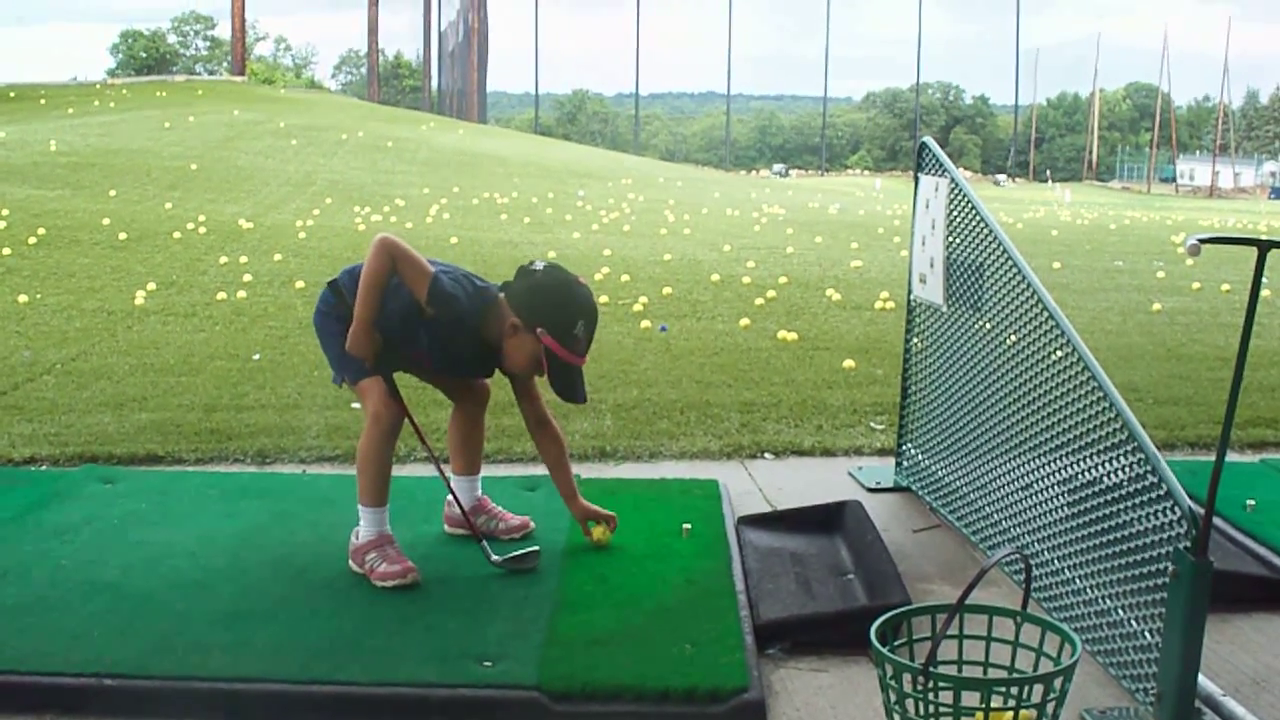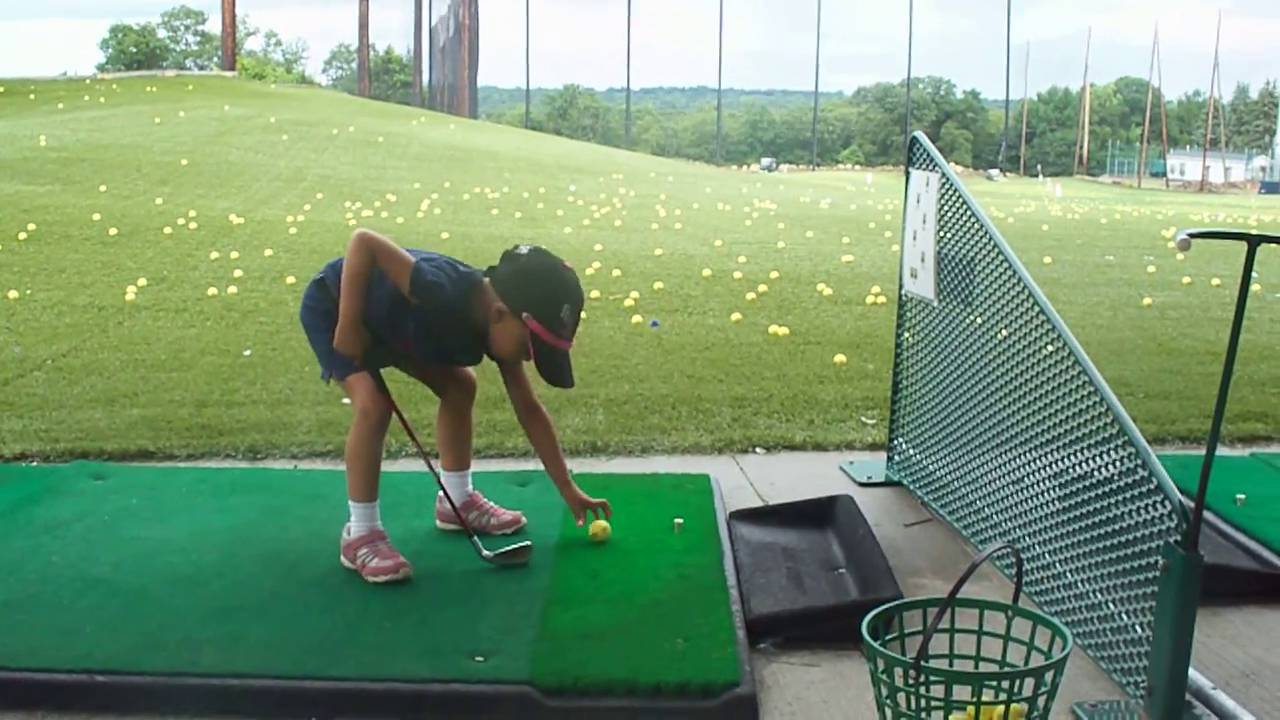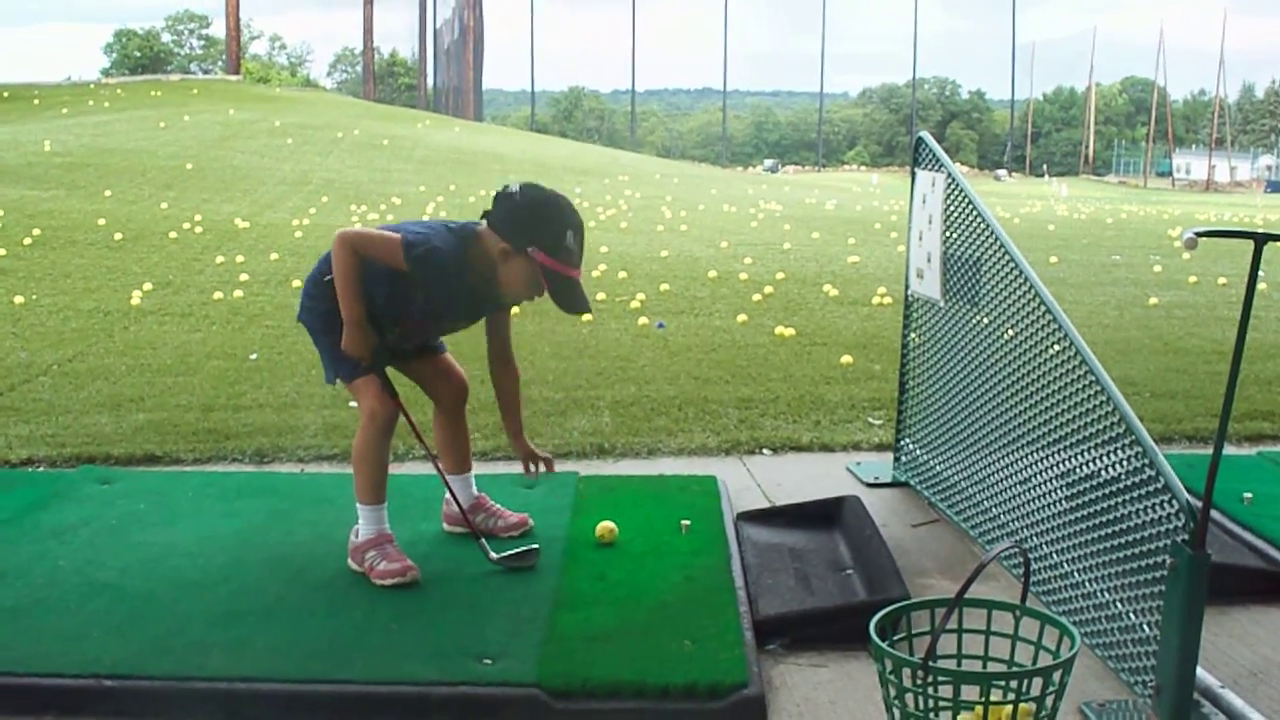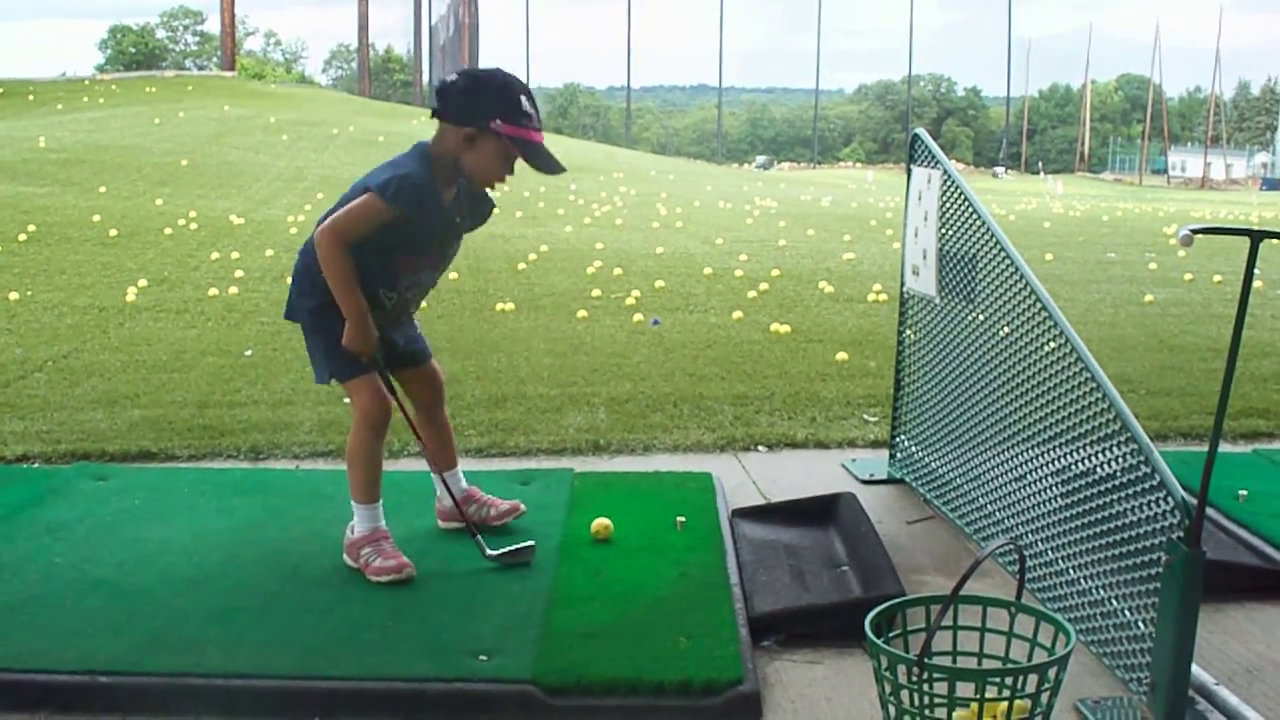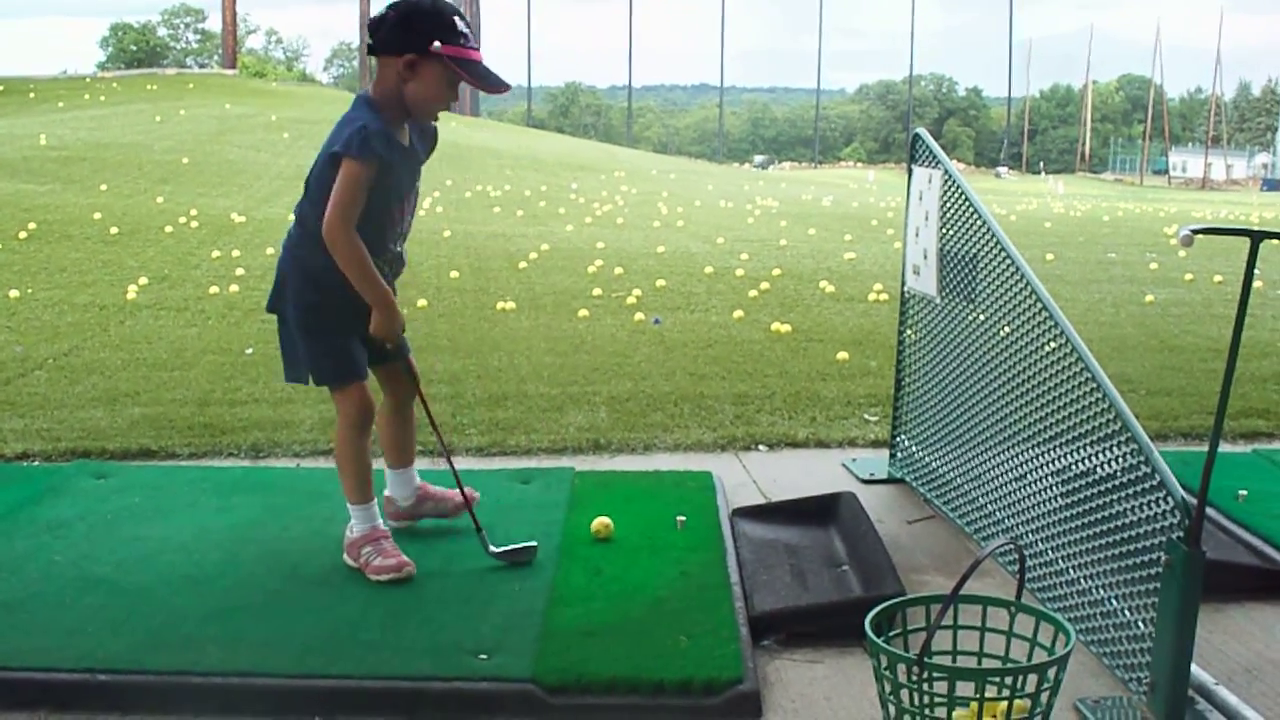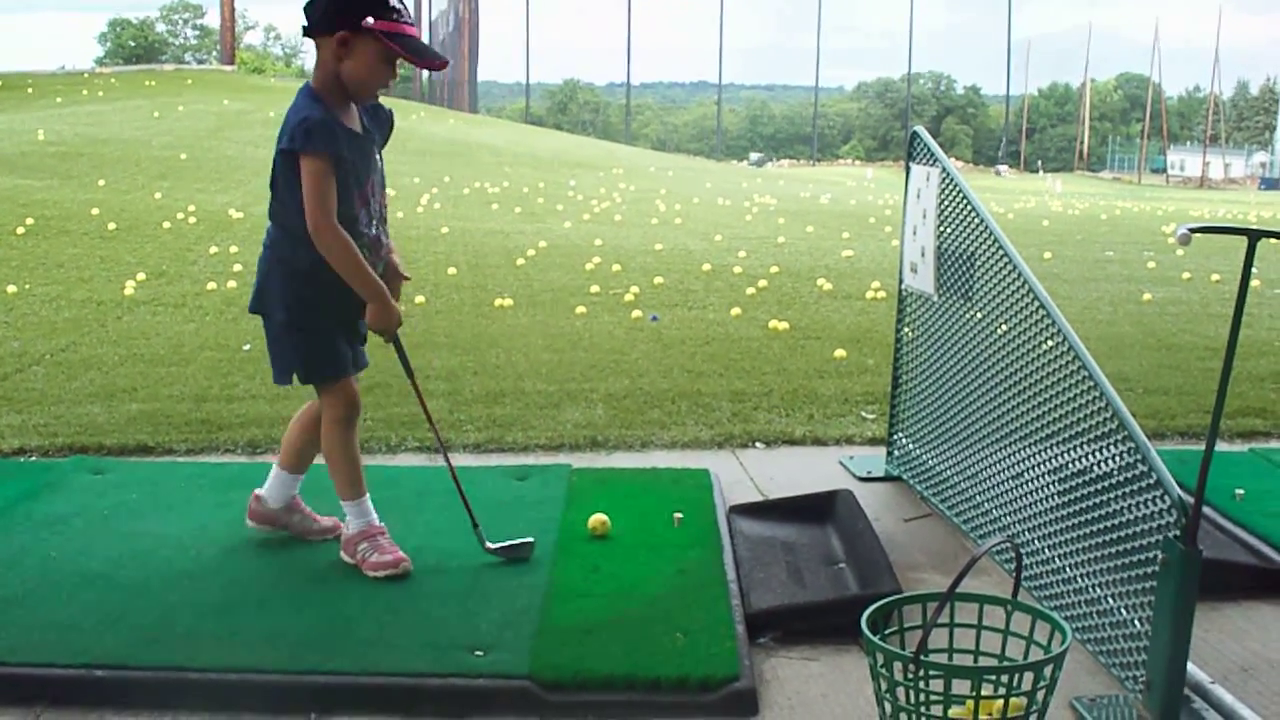
dt=0.2s
person 1, frame 1
left shoulder: (509, 341)
right shoulder: (456, 305)
left elbow: (541, 425)
right elbow: (383, 246)
left wrist: (574, 501)
right wrist: (362, 327)
left hip: (401, 321)
right hip: (347, 313)
left knee: (473, 392)
right knee: (385, 408)
left ankle: (466, 504)
right ankle: (369, 538)
person 1, frame 2
left shoulder: (496, 324)
right shoulder: (442, 292)
left elbow: (529, 408)
right elbow: (362, 240)
left wrist: (566, 487)
right wrist: (352, 326)
left hip: (392, 318)
right hip: (335, 306)
left knee: (460, 385)
right knee: (373, 403)
left ankle: (459, 500)
right ankle: (361, 534)
person 1, frame 3
left shoulder: (495, 282)
right shoulder: (436, 254)
left elbow: (502, 360)
right elbow: (345, 240)
left wrist: (518, 438)
right wrist: (356, 326)
right hip: (335, 303)
left knee: (453, 386)
right knee: (380, 409)
left ankle: (465, 503)
right ankle: (368, 538)
person 1, frame 4
left shoulder: (463, 196)
right shoulder: (408, 184)
right elbow: (328, 240)
left wrist: (396, 318)
right wrist: (356, 321)
left hip: (384, 300)
right hip: (329, 297)
left knee: (428, 385)
right knee: (373, 404)
left ankle: (457, 500)
right ankle: (365, 533)
person 1, frame 5
left shoulder: (410, 131)
right shoulder: (367, 133)
right elbow: (336, 230)
left wrist: (385, 296)
right wrist: (382, 305)
left hip: (364, 289)
right hip: (318, 291)
left knee: (402, 383)
right knee: (357, 403)
left ankle: (404, 491)
right ankle: (364, 532)
person 1, frame 6
left shoulder: (366, 116)
right shoulder: (313, 123)
right elbow: (322, 227)
left wrist: (386, 255)
right wrist: (377, 297)
left hip: (335, 287)
right hip: (302, 288)
left knee: (330, 397)
right knee: (343, 400)
left ankle: (274, 498)
right ankle: (362, 529)
